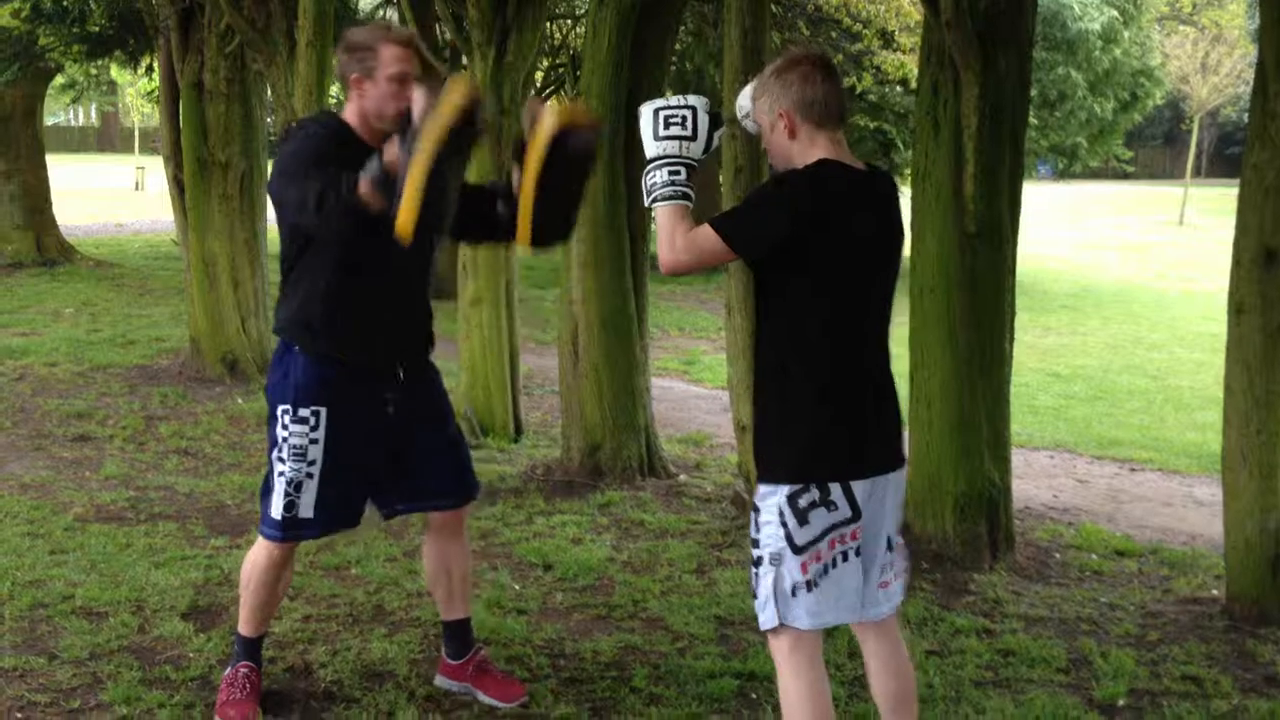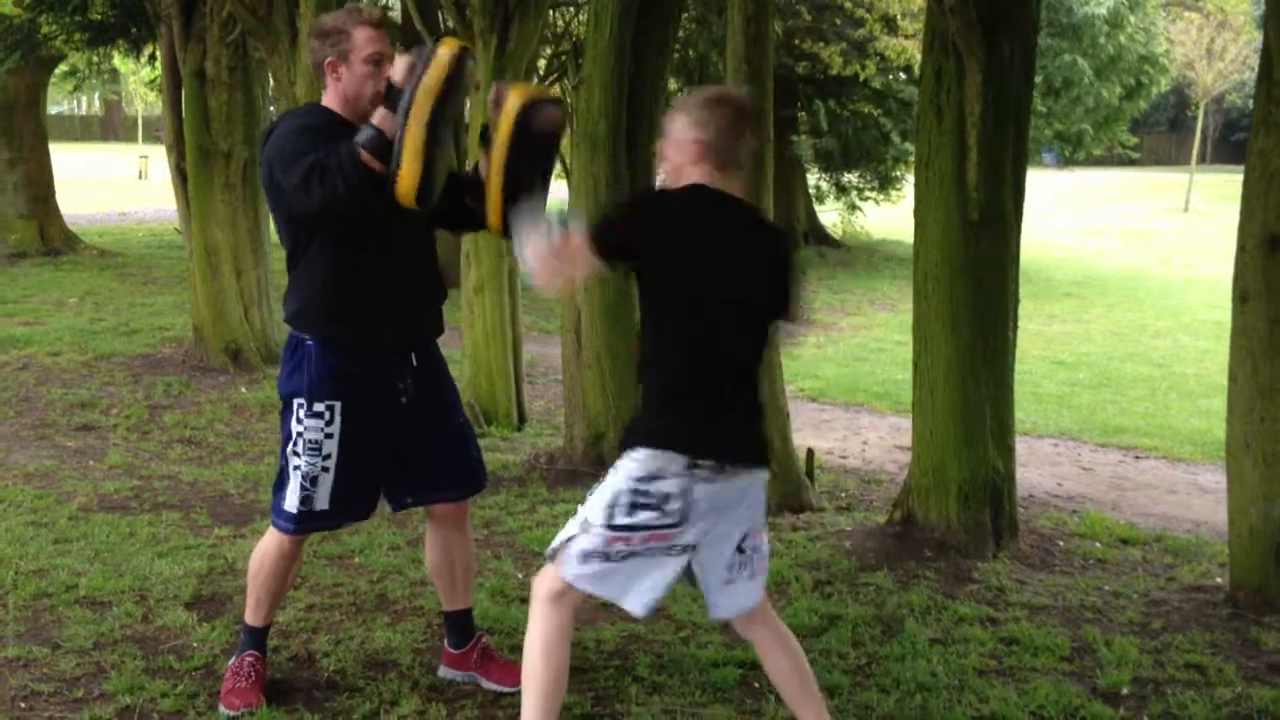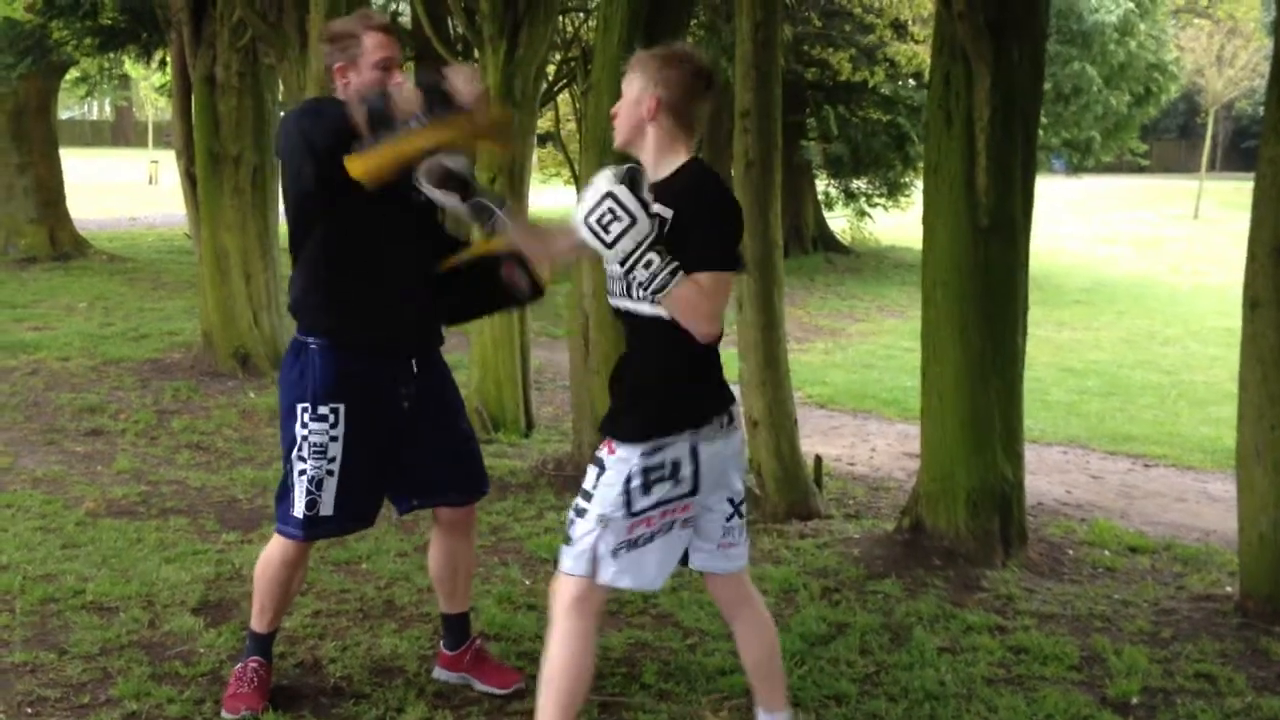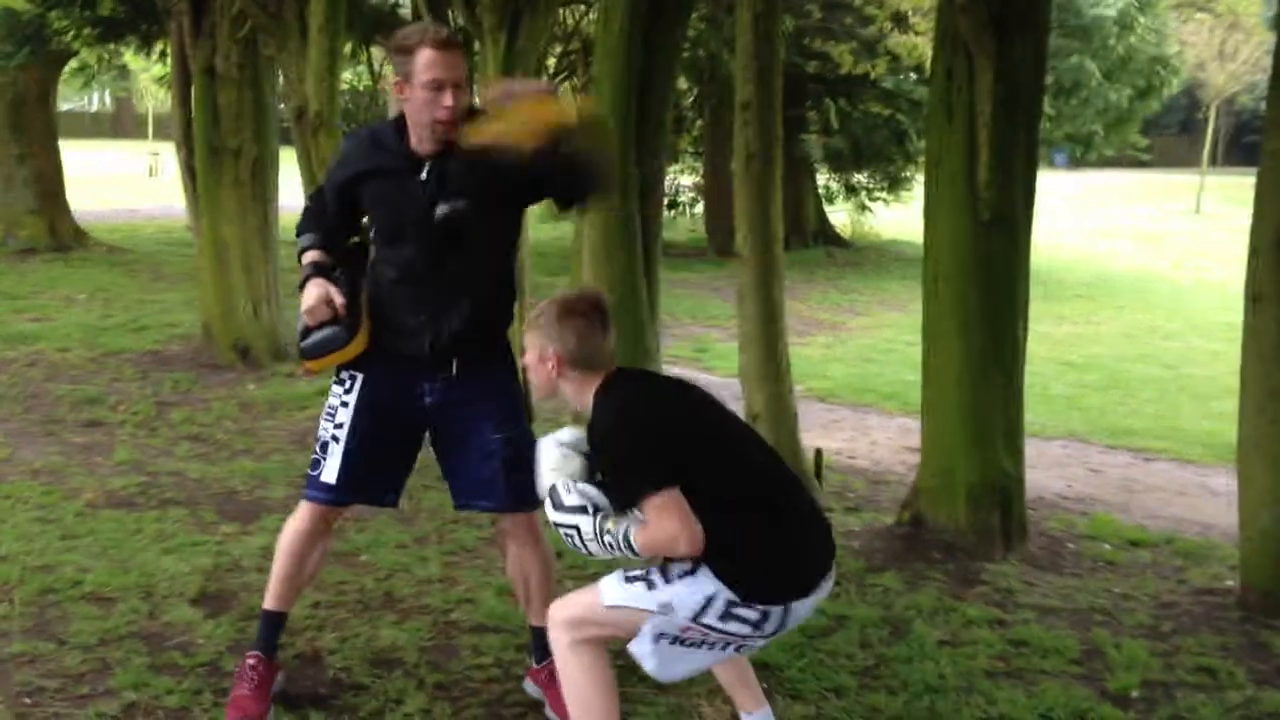
dt=0.7s
person 1, frame 1
left shoulder: (419, 159)
right shoulder: (308, 148)
left elbow: (484, 217)
right elbow: (334, 215)
right wrist: (407, 144)
left hip: (403, 369)
right hip: (320, 372)
left knee: (448, 508)
right knee: (284, 530)
left ankle: (460, 659)
person 1, frame 2
left shoulder: (401, 141)
right shoulder: (296, 137)
left elbow: (469, 206)
right elbow: (331, 189)
right wrist: (395, 109)
left hip: (412, 356)
right hip: (331, 360)
left knee: (450, 500)
right knee: (294, 521)
left ankle: (462, 647)
right ankle: (249, 654)
person 1, frame 3
right shoulder: (324, 129)
left elbow: (430, 248)
right elbow: (323, 128)
right wrist: (437, 94)
left hip: (415, 361)
right hip: (334, 363)
left knee: (456, 506)
right knee: (300, 529)
left ankle: (457, 648)
right ankle: (254, 661)
person 1, frame 4
left shoulder: (491, 153)
right shoulder: (371, 151)
left elbow: (568, 177)
right elbow: (323, 220)
right wrist: (316, 277)
left hip: (474, 369)
right hip: (387, 361)
left knee: (518, 515)
right knee: (320, 506)
right ankle: (263, 657)
person 2, frame 1
left shoulder: (797, 197)
right shoulder: (878, 192)
left elbow: (676, 255)
left wrist: (669, 163)
left hip: (809, 460)
right hip: (875, 451)
left knee: (793, 635)
right knee: (876, 620)
person 2, frame 2
left shoulder: (663, 213)
right shoulder: (767, 241)
left elbow: (555, 273)
left wrist: (540, 238)
left hip: (669, 462)
right hip: (739, 462)
left knee: (551, 595)
right knee: (750, 613)
person 2, frame 3
left shoulder: (700, 195)
right shoulder: (651, 192)
left elbow: (707, 319)
right elbow: (579, 242)
left wrist: (635, 252)
left hip: (659, 435)
right hip: (707, 428)
left knee: (575, 596)
right knee: (731, 586)
person 2, frame 4
left shoulder: (617, 423)
right shoulder: (642, 392)
left elbow: (682, 537)
left wrist: (599, 531)
right wrist: (600, 497)
left hip: (764, 583)
right hip: (804, 558)
left knee: (569, 622)
